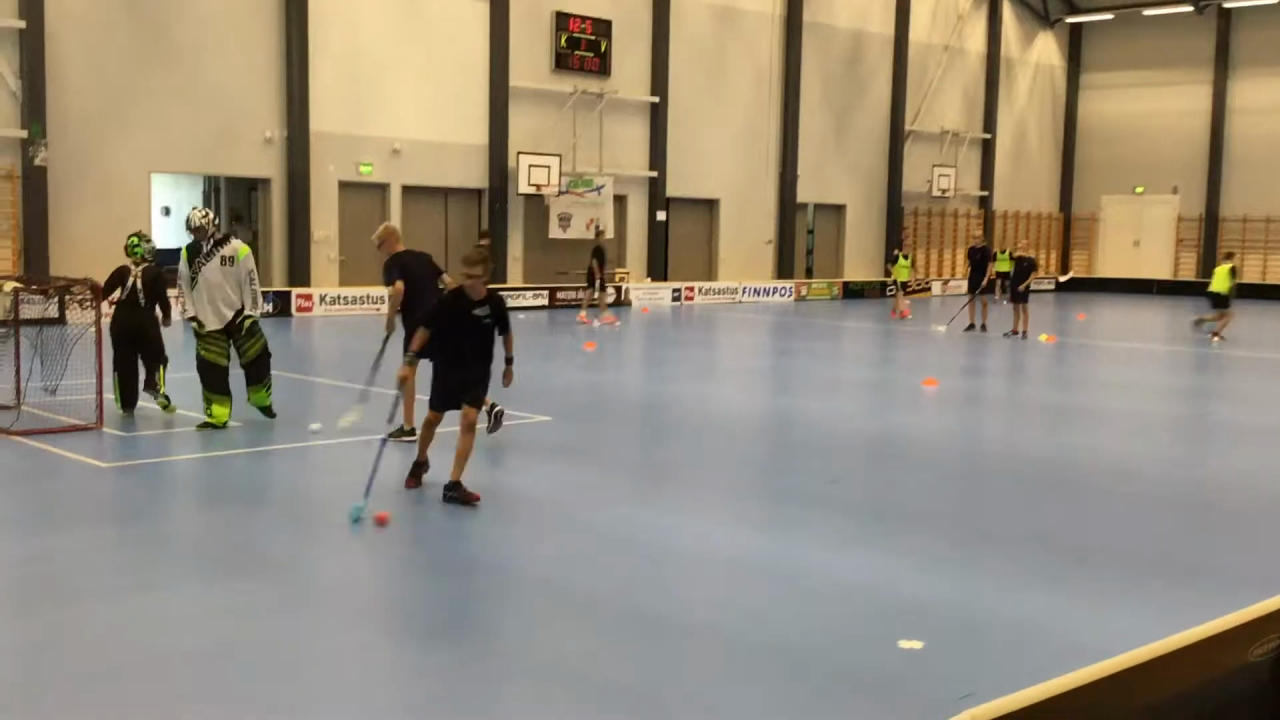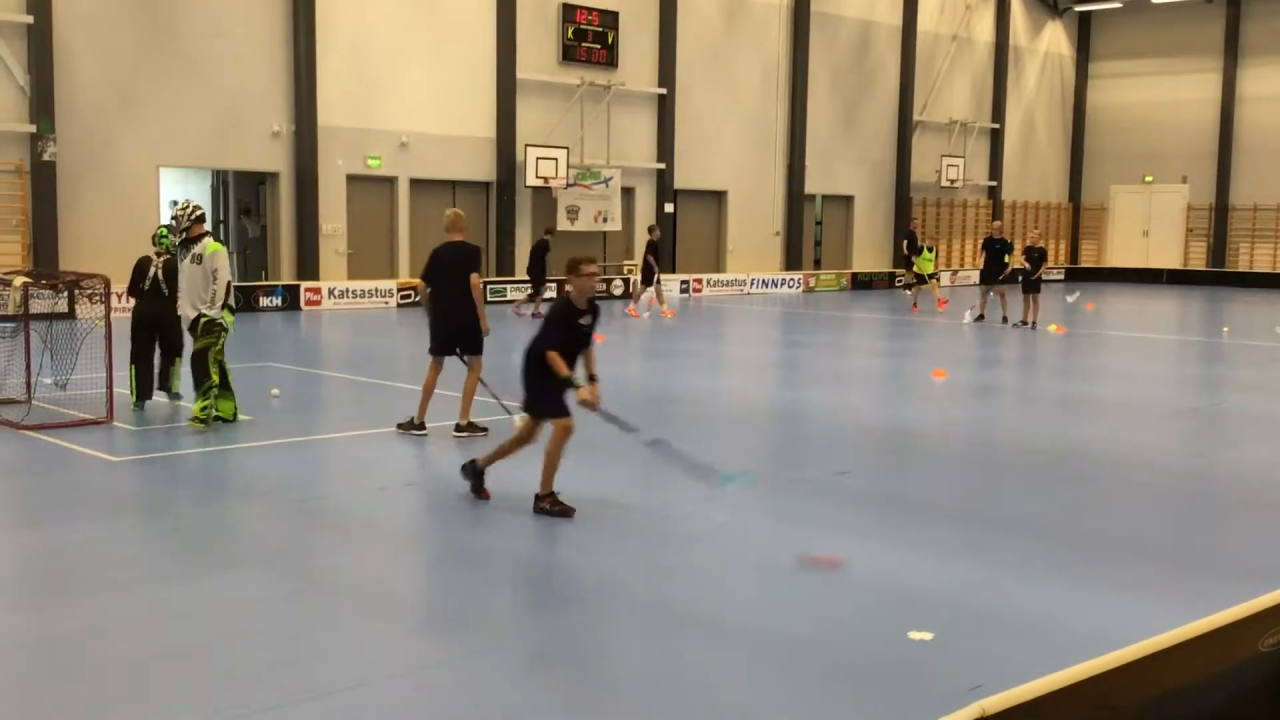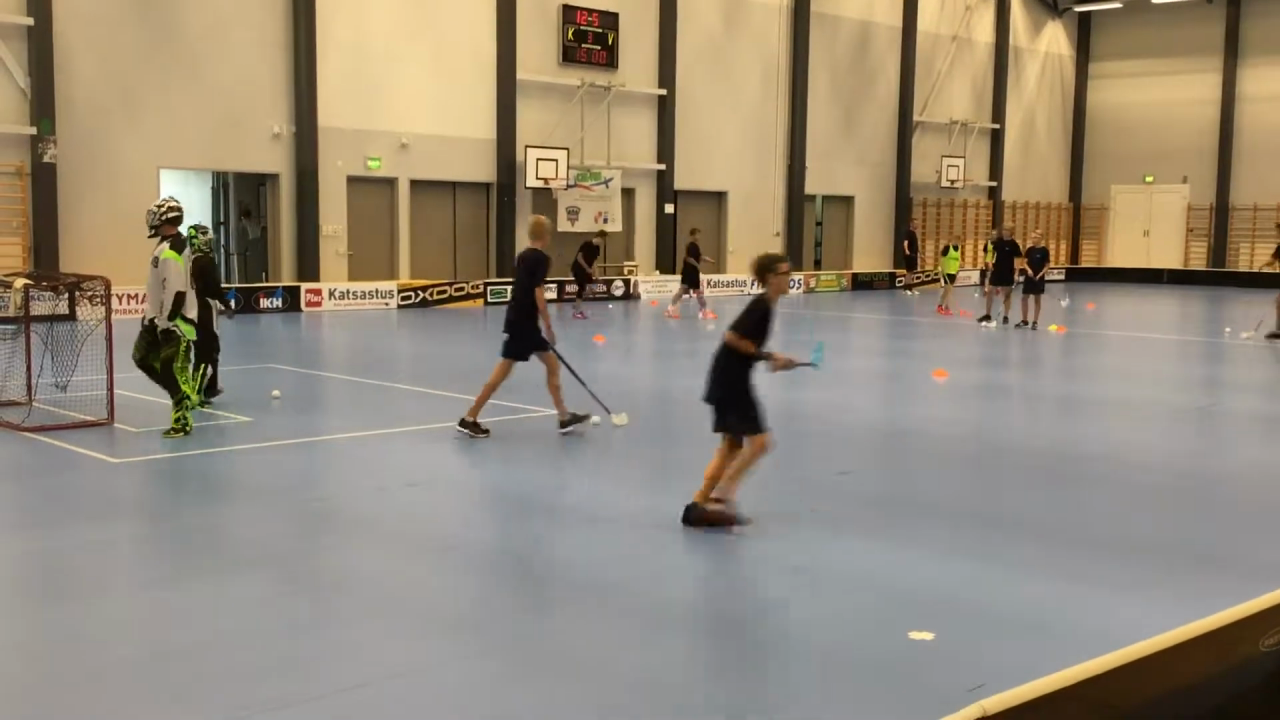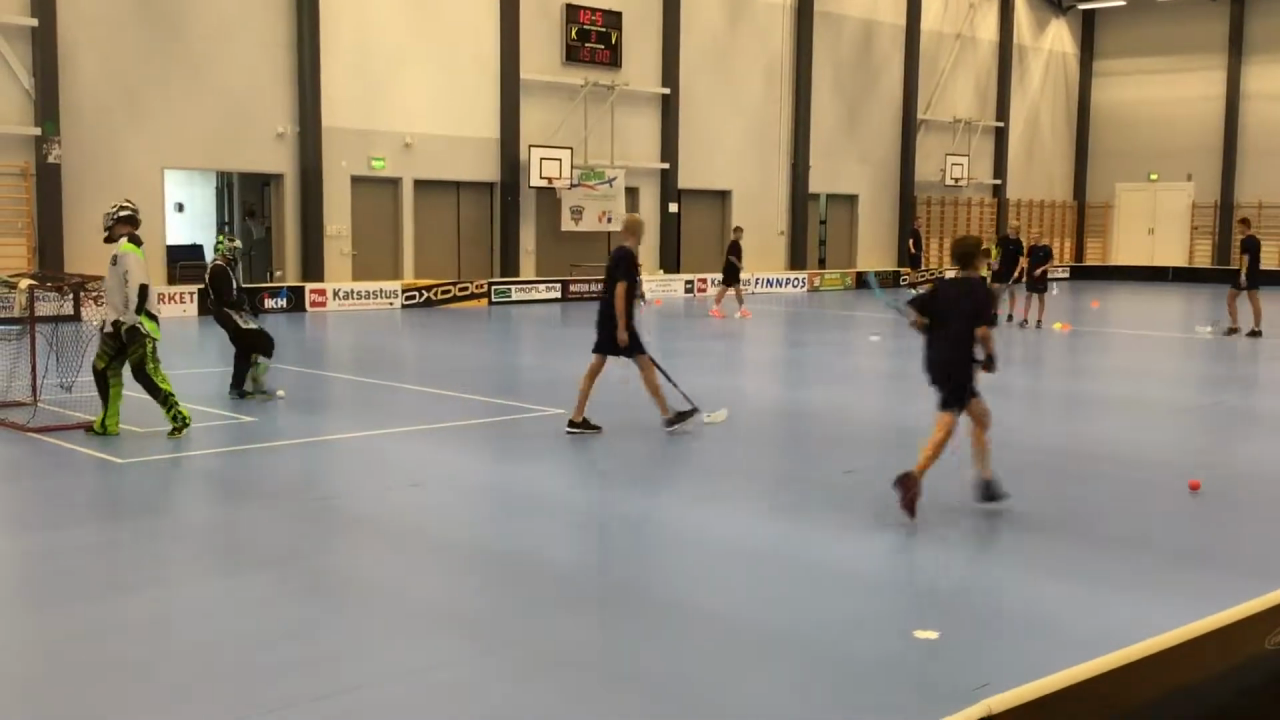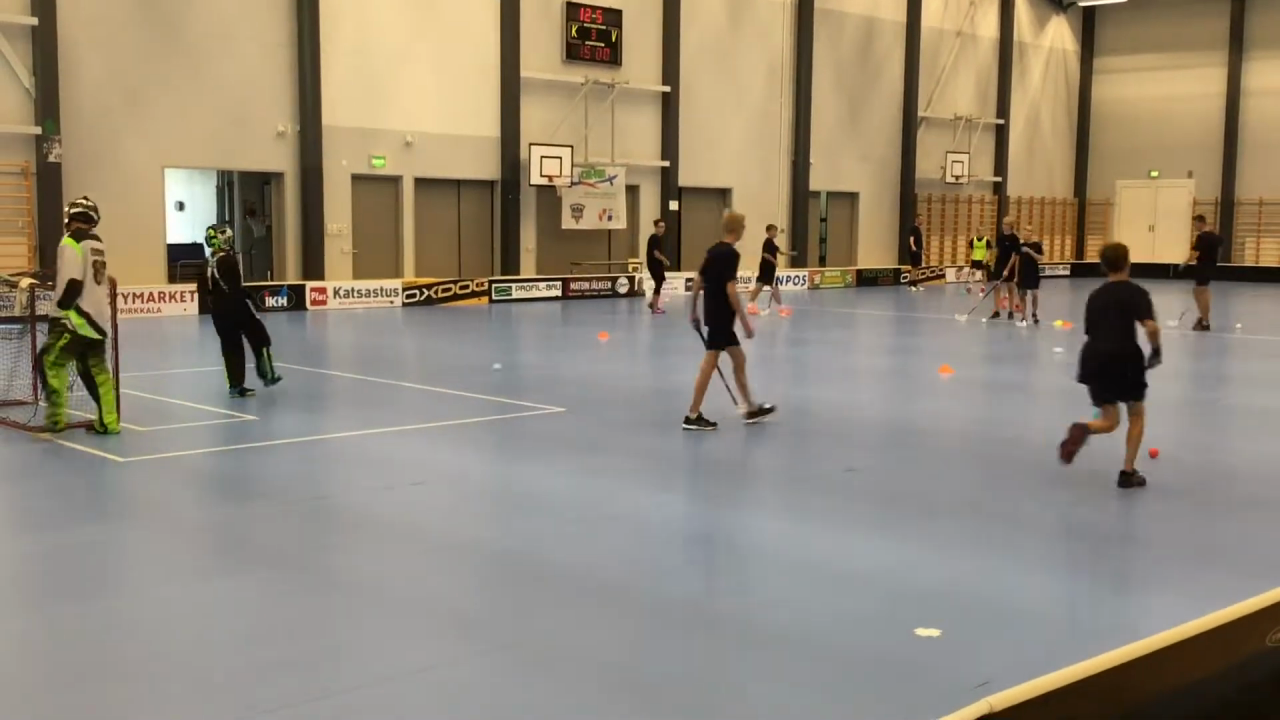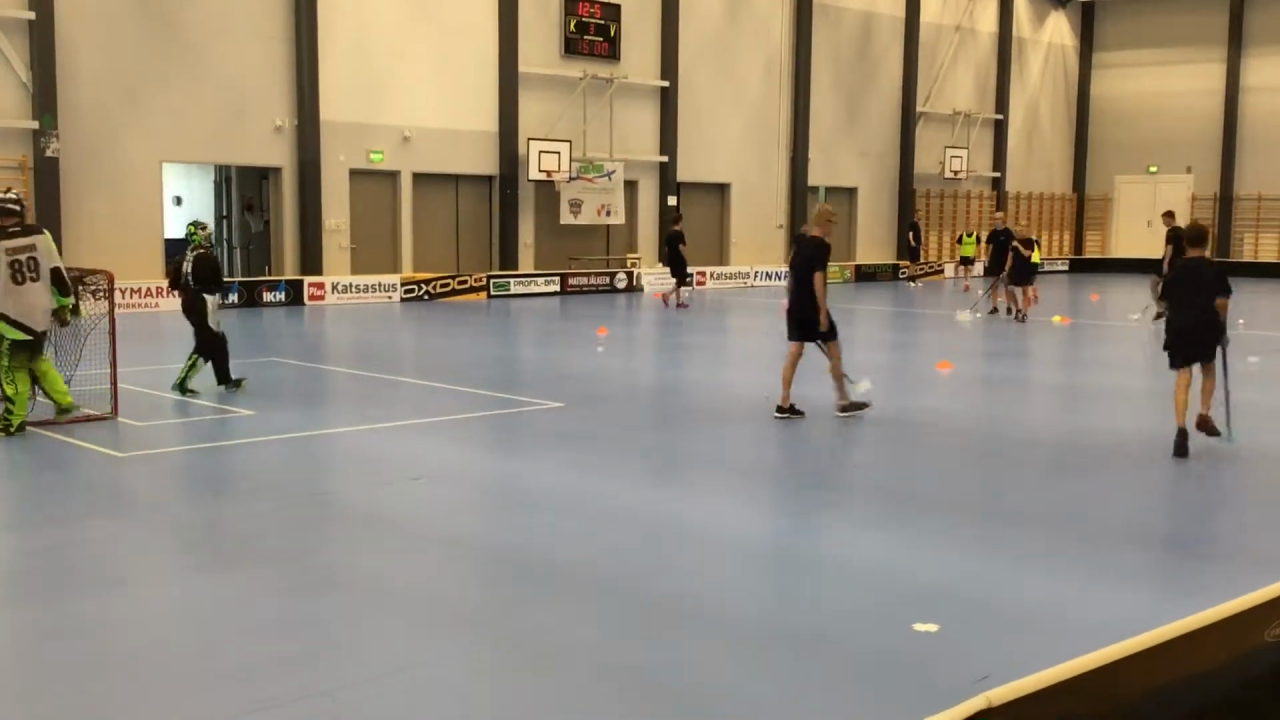
dt=0.5s
person 1, frame 1
left shoulder: (496, 302)
right shoulder: (450, 299)
left elbow: (506, 333)
right elbow: (425, 329)
left wrist: (509, 364)
right wrist: (408, 362)
left hip: (479, 370)
right hip: (448, 366)
left knee: (469, 420)
right knee: (433, 417)
left ankle: (454, 485)
right ankle: (421, 462)
person 1, frame 2
left shoulder: (593, 309)
right shoulder: (560, 311)
left elbow: (586, 347)
right elbow: (552, 353)
left wrist: (592, 380)
right wrist: (576, 387)
left hip: (558, 375)
right hip: (540, 373)
left knee: (528, 434)
right knee: (564, 426)
left ankle: (476, 468)
right ankle: (544, 496)
person 1, frame 3
left shoulder: (763, 306)
right shoulder: (761, 306)
right elbow: (732, 337)
left wrist: (771, 358)
right wrist: (765, 356)
left hip: (727, 378)
right hip: (731, 379)
left knee: (731, 446)
right knee: (759, 443)
left ankle: (698, 505)
right ankle: (718, 499)
person 1, frame 4
left shoulder: (941, 287)
right shoulder: (982, 291)
left elbow: (916, 316)
right elbow: (981, 332)
right wrist: (989, 356)
left hip: (938, 360)
right hip: (957, 363)
left knee: (981, 415)
right knee: (945, 426)
left ankle: (987, 481)
right ankle: (912, 478)
person 1, frame 5
left shoulder: (1095, 296)
right shoulder: (1136, 292)
right elbow: (1151, 325)
right wrist: (1157, 350)
left hip: (1094, 358)
right hip: (1124, 358)
left knee: (1108, 420)
right knee: (1136, 414)
left ankle: (1081, 430)
right ankle: (1128, 472)
person 1, frame 6
left shoulder: (1174, 270)
right shoulder: (1215, 270)
left elbow: (1165, 303)
right elbow: (1221, 302)
right wrist: (1222, 328)
left hip: (1179, 329)
right hip: (1206, 328)
left knee: (1183, 380)
right knee: (1208, 369)
left ankle: (1181, 430)
right ankle: (1204, 415)
person 2, frame 1
left shoulder: (238, 248)
right shoulder: (188, 253)
left elbow: (251, 282)
right elbow: (184, 286)
left wrist: (250, 313)
right wrist: (191, 315)
left hip: (239, 316)
right hip: (208, 321)
left knee: (256, 359)
right knee: (211, 368)
left ankle: (262, 400)
right ankle: (217, 416)
person 2, frame 2
left shoulder: (212, 246)
right shoulder: (184, 247)
left elbow: (222, 282)
right elbow: (182, 283)
left wrist: (212, 313)
right wrist: (183, 311)
left hip: (213, 315)
right hip: (194, 316)
left knee: (203, 360)
right knee: (211, 362)
left ankle: (203, 413)
right ankle: (227, 410)
person 2, frame 3
left shoulder: (171, 251)
right shoulder: (168, 242)
left elbow: (176, 292)
left wrist: (166, 323)
left hip: (175, 321)
right hip: (161, 317)
left knee: (174, 370)
right knee: (144, 357)
left ankle: (182, 422)
right ankle: (184, 396)
person 2, frame 4
left shoulder: (127, 245)
right shoulder: (125, 245)
left elbow: (139, 287)
left wrist: (131, 320)
right wrist: (115, 320)
left hip: (134, 323)
right hip: (118, 322)
left knee: (145, 371)
right knee: (104, 368)
left ankle: (179, 417)
right ankle: (107, 423)
person 2, frame 5
left shoulder: (72, 241)
right shoulder: (96, 243)
left elbow: (71, 283)
left wrist: (59, 312)
left hip: (79, 317)
right hip: (99, 318)
left knee: (51, 361)
right knee: (96, 369)
left ankle: (57, 415)
right ankle: (107, 422)
person 2, frame 6
right shoulder: (41, 235)
right elbow: (57, 272)
right wrist: (64, 305)
right hip: (41, 315)
right knee: (36, 359)
right ankle: (64, 402)
person 3, frame 1
left shoulder: (392, 263)
right shoulder: (423, 257)
left elbow: (398, 289)
right elbow: (449, 282)
left wrist: (390, 318)
left hip: (418, 323)
left ankle: (408, 428)
right ankle: (490, 407)
person 3, frame 2
left shoulder: (437, 253)
right shoulder: (472, 250)
left elbow: (424, 288)
right elbow: (475, 283)
left wrist: (432, 315)
right wrist: (483, 318)
left hip: (441, 318)
right hip: (467, 318)
left knee: (435, 367)
right knee: (474, 367)
left ankle: (418, 421)
right ankle: (463, 423)
person 3, frame 3
left shoulder: (523, 256)
right shoulder: (541, 259)
right elbow: (539, 294)
right wrist: (548, 326)
left hip: (519, 320)
right hip: (523, 323)
left knee: (552, 363)
right knee: (502, 372)
left ankle: (564, 416)
right ankle: (469, 419)
person 3, frame 4
left shoulder: (617, 253)
right shoulder: (628, 256)
right elbow: (620, 291)
right wrist: (622, 327)
left hip: (607, 319)
right hip: (617, 321)
left knee: (596, 367)
right knee: (646, 367)
left ankle: (577, 419)
right ankle: (668, 416)
person 3, frame 5
left shoulder: (713, 250)
right shoulder: (731, 254)
left elbow: (698, 282)
right elbow: (730, 289)
left wrist: (694, 311)
right wrist: (745, 321)
left hip: (712, 313)
right hip: (721, 316)
left knee: (739, 359)
right knee: (710, 364)
left ankle: (751, 408)
right ankle: (692, 416)
person 3, frame 6
left shoulder: (801, 244)
right shoulder: (822, 246)
left elbow: (791, 276)
right elbow: (818, 278)
right wrist: (823, 312)
left hip: (795, 308)
right hip: (812, 308)
left knee: (795, 354)
right knee: (835, 352)
left ankle: (784, 404)
right ankle: (843, 403)
person 4, frame 1
left shoulder: (122, 271)
right shoulder: (155, 273)
left elbow: (103, 293)
right elbow: (162, 300)
right wrist: (167, 317)
left hip: (122, 321)
right hip: (146, 322)
left knee: (124, 364)
right knee: (156, 361)
left ankle: (127, 405)
right ankle: (158, 392)
person 4, frame 2
left shoulder: (143, 262)
right shoulder: (174, 265)
left elbow: (132, 290)
right elbow: (176, 294)
right wrist: (180, 308)
left hip: (144, 311)
right hip: (166, 312)
left knee: (140, 355)
right knee: (172, 351)
left ankle: (139, 398)
right ankle: (170, 388)
person 4, frame 3
right shoulder: (206, 261)
right elbow: (215, 289)
right wrist: (227, 305)
right hip: (204, 311)
left knee: (210, 349)
right knee: (205, 352)
left ankle: (210, 388)
right ankle: (196, 396)
person 4, frame 4
left shoulder: (219, 268)
right shoulder: (220, 270)
right elbow: (225, 299)
left wrist: (242, 302)
right wrist: (242, 306)
left hip: (228, 313)
right hip: (229, 314)
left knee: (246, 348)
right knee: (264, 342)
left ankle: (236, 388)
right ankle: (258, 385)
person 4, frame 5
left shoulder: (209, 262)
right shoulder: (229, 260)
left elbow: (205, 289)
right elbow: (236, 287)
right wrist: (247, 297)
left hip: (217, 310)
right hip: (236, 307)
left knee: (231, 346)
right knee: (259, 338)
left ankle: (235, 386)
right ankle: (268, 376)
person 4, frame 6
left shoulder: (184, 258)
right shoulder: (207, 258)
left elbow: (174, 284)
right elbow: (219, 285)
right wrist: (215, 289)
left hip: (190, 305)
right hip: (203, 305)
left knee: (218, 341)
right knee: (205, 346)
left ankle: (227, 381)
right ankle: (181, 382)
